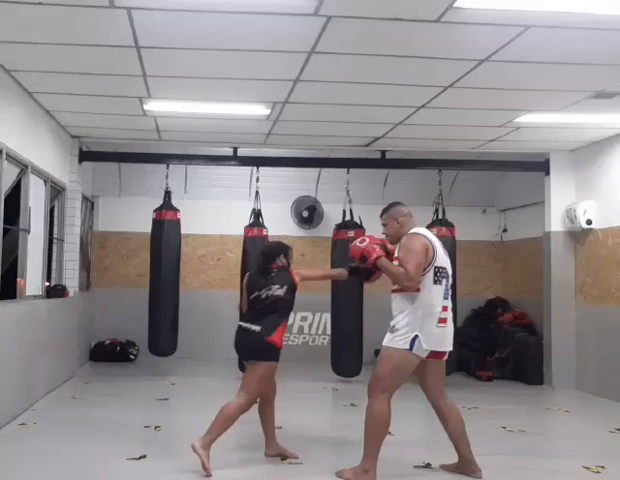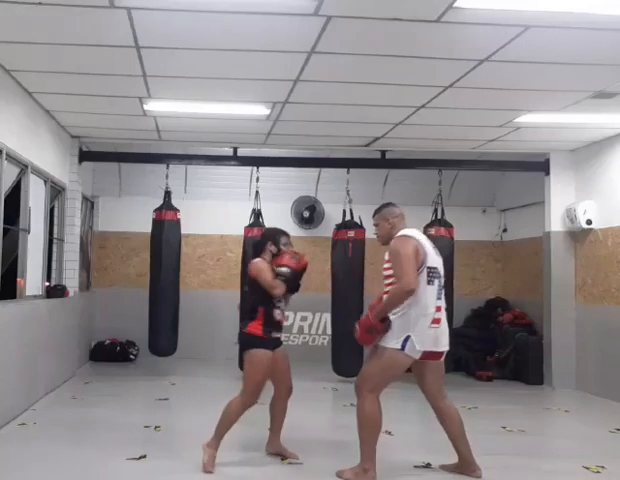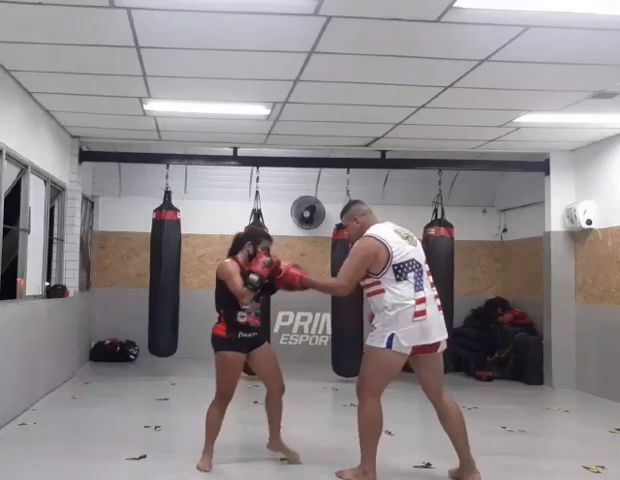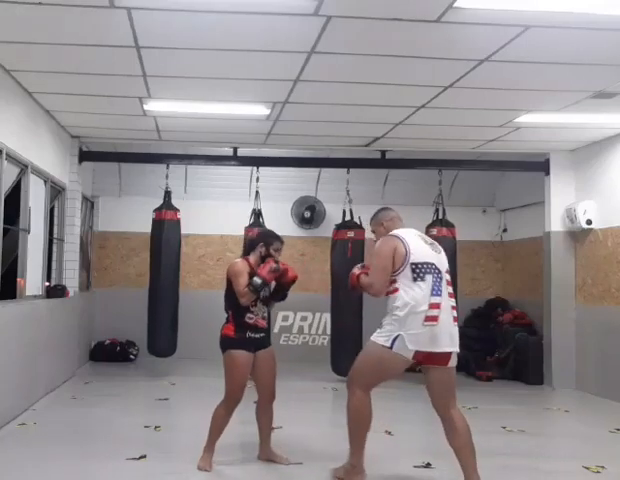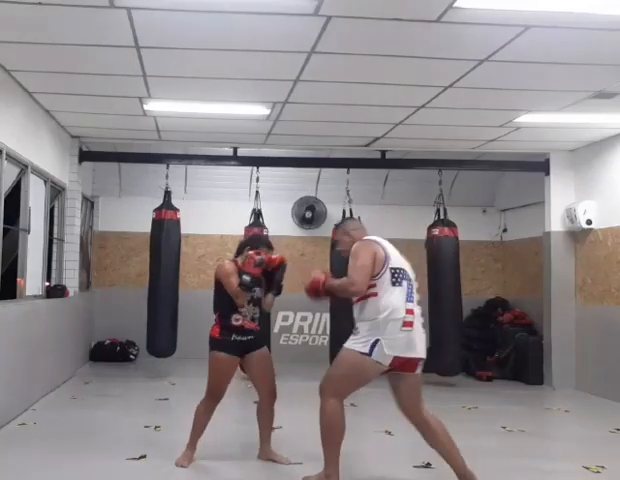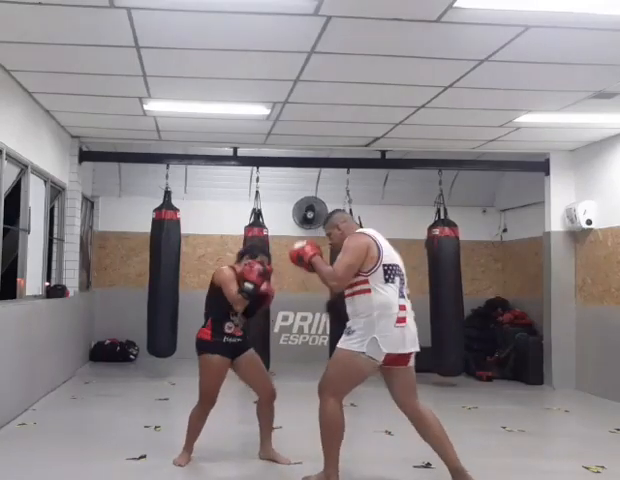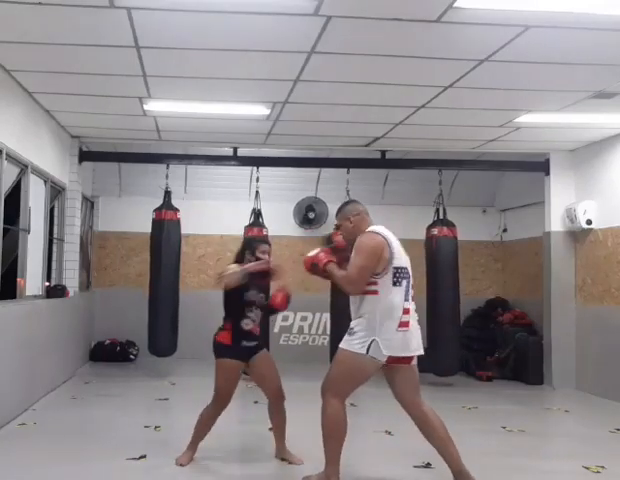
dt=0.4s
person 1, frame 1
left shoulder: (413, 239)
right shoulder: (431, 242)
left elbow: (410, 280)
left wrist: (377, 259)
right wrist: (385, 262)
left hip: (415, 329)
right hip: (435, 330)
left knee: (378, 391)
right knee: (438, 397)
person 1, frame 2
left shoulder: (402, 242)
right shoulder: (423, 242)
left elbow: (406, 286)
left wrist: (374, 315)
right wrist: (381, 305)
left hip: (409, 329)
right hip: (433, 330)
left knee: (366, 389)
right knee: (437, 398)
person 1, frame 3
left shoulder: (368, 242)
right shoulder: (405, 235)
left elbow: (342, 286)
left wrist: (301, 278)
left hip: (398, 326)
right hip: (430, 322)
left knee: (368, 393)
right knee: (439, 394)
person 1, frame 4
left shoulder: (390, 241)
right shoulder: (434, 246)
left elbow: (377, 288)
left wrist: (360, 277)
left hip: (408, 329)
right hip: (444, 332)
left knee: (357, 384)
right knee: (448, 408)
person 1, frame 5
left shoulder: (364, 246)
right shoulder: (394, 255)
left elbow: (356, 287)
left wrist: (326, 282)
left hip: (380, 336)
right hip: (409, 338)
left knee: (330, 393)
right knee: (416, 412)
person 1, frame 6
left shoulder: (358, 240)
right shoulder: (381, 244)
left elbow: (335, 281)
left wrist: (312, 257)
left hip: (374, 331)
right hip: (402, 333)
left knee: (329, 393)
right knee: (411, 406)
person 1, frame 7
left shoulder: (369, 239)
right shoulder: (387, 239)
left elbow: (353, 285)
left wrist: (325, 263)
right wrist: (332, 264)
left hip: (375, 332)
right hip: (403, 334)
left knee: (332, 393)
right knee: (415, 405)
person 2, frame 1
left shoulder: (250, 277)
right shoulder: (292, 276)
left elbow: (245, 309)
right elbow: (331, 274)
right wrist: (352, 271)
left hip: (245, 336)
right hip: (265, 342)
left knee: (268, 392)
right knee: (246, 397)
left ankle: (272, 445)
right ankle: (205, 442)
person 2, frame 2
left shoulder: (274, 268)
right shoulder: (258, 264)
left elbow: (283, 298)
right elbow: (276, 291)
left wrist: (295, 278)
right wrist: (285, 268)
left hip: (272, 336)
right hip: (256, 336)
left knee: (284, 389)
right knee: (249, 396)
left ankle: (274, 443)
right ankle: (212, 445)
person 2, frame 3
left shoulder: (252, 268)
right shoulder: (228, 266)
right elbow: (243, 297)
left wrist: (270, 283)
right wrist: (258, 274)
left hip: (254, 336)
right hip: (230, 338)
left knee: (277, 388)
right knee: (223, 397)
left ankle: (276, 441)
right ankle: (207, 453)
person 2, frame 4
left shoulder: (265, 270)
right shoulder: (239, 265)
right elbow: (244, 298)
left wrist: (281, 288)
right wrist: (263, 278)
left hip: (261, 338)
right hip: (237, 338)
left knee: (267, 396)
right knee: (233, 398)
left ankle: (265, 449)
right ankle: (208, 451)
person 2, frame 5
left shoulder: (257, 274)
right shoulder: (228, 266)
left elbow: (266, 306)
right elbow: (238, 298)
left wrist: (276, 278)
right wrist: (250, 272)
left hip: (254, 339)
right hip: (226, 338)
left knee: (268, 394)
right knee: (213, 397)
left ankle: (265, 448)
right ankle: (190, 449)
person 2, frame 6
left shoulder: (249, 280)
right shoulder: (225, 272)
left elbow: (246, 312)
right elbow: (237, 304)
left wrist: (262, 300)
right wrist: (252, 282)
left hip: (239, 342)
right hip: (214, 342)
left knee: (268, 393)
right knee: (206, 401)
left ankle: (266, 448)
right ankle: (187, 450)
person 2, frame 7
left shoulder: (258, 279)
right shoulder: (235, 271)
right elbow: (226, 281)
left wrist: (277, 302)
right wrist: (257, 268)
left hip: (253, 344)
right hip: (230, 344)
left knee: (277, 396)
right knee: (220, 403)
left ankle: (281, 448)
right ankle: (190, 449)
